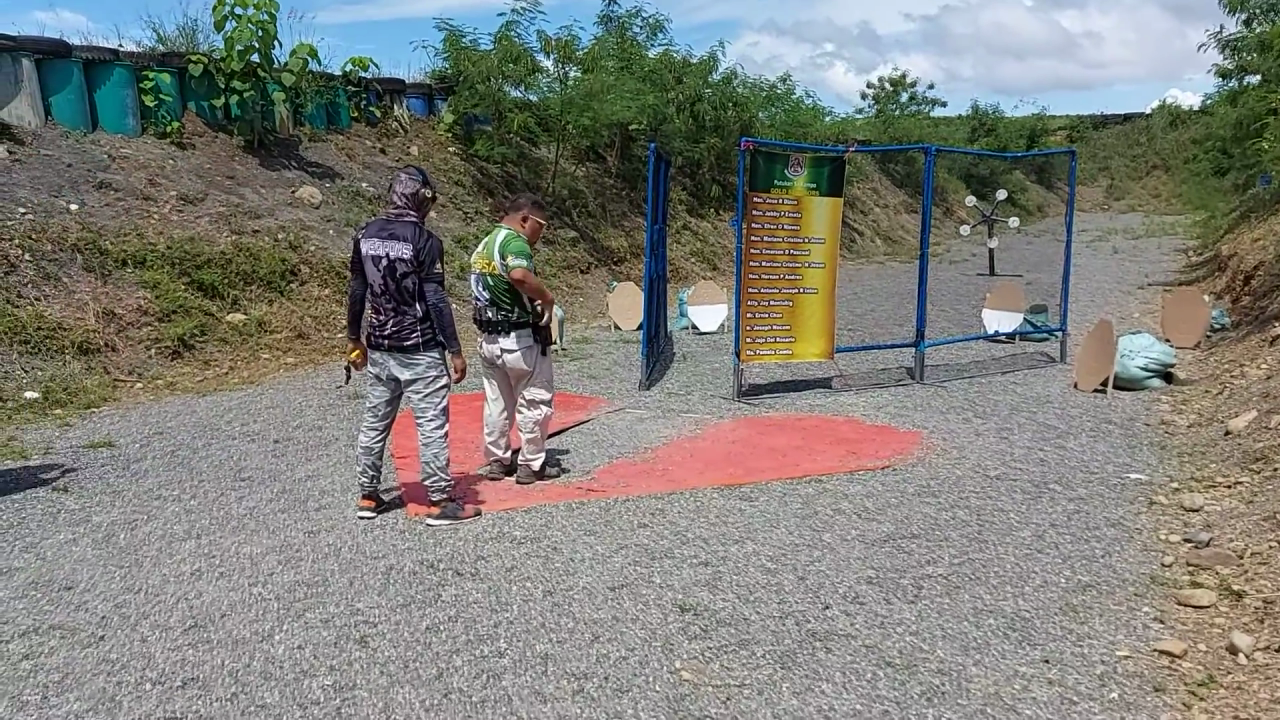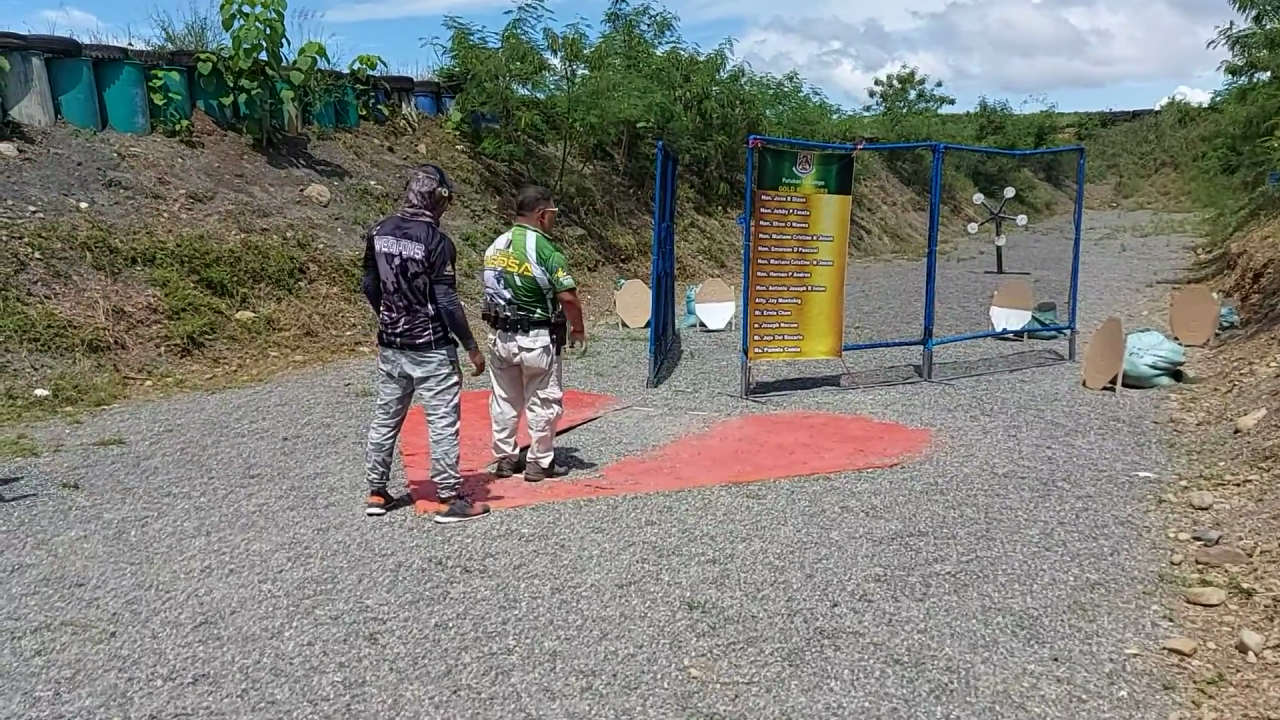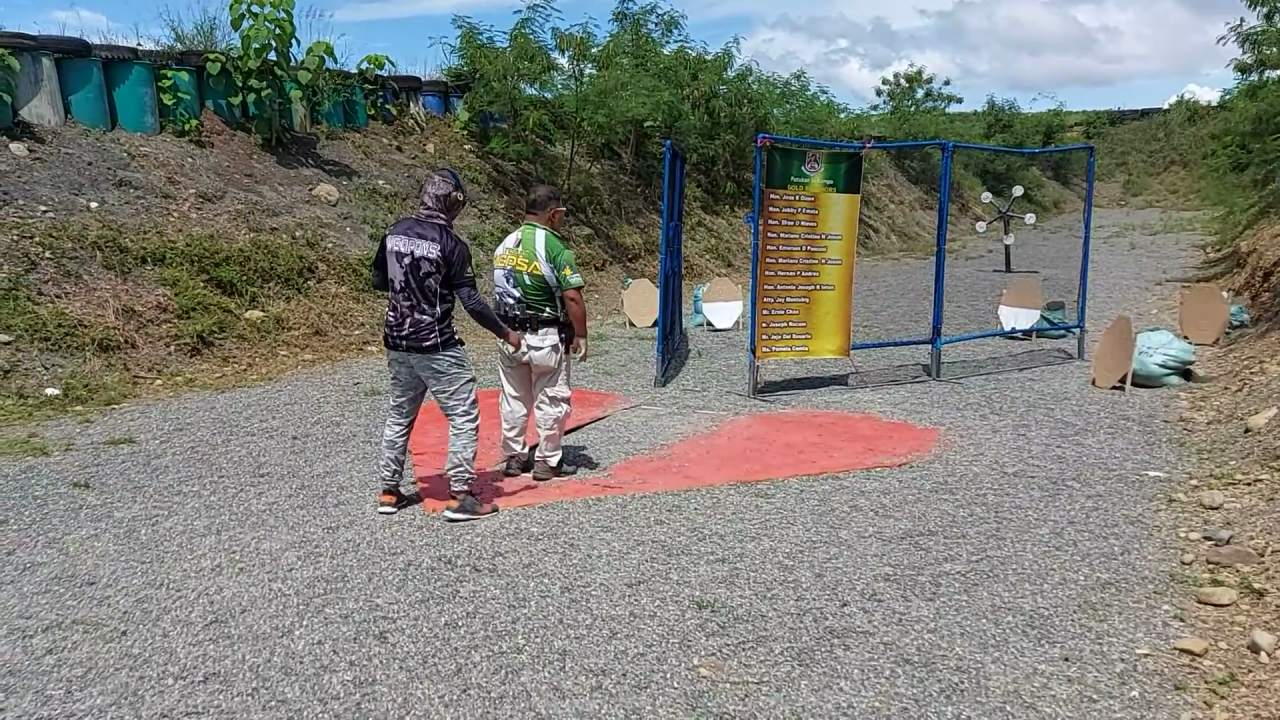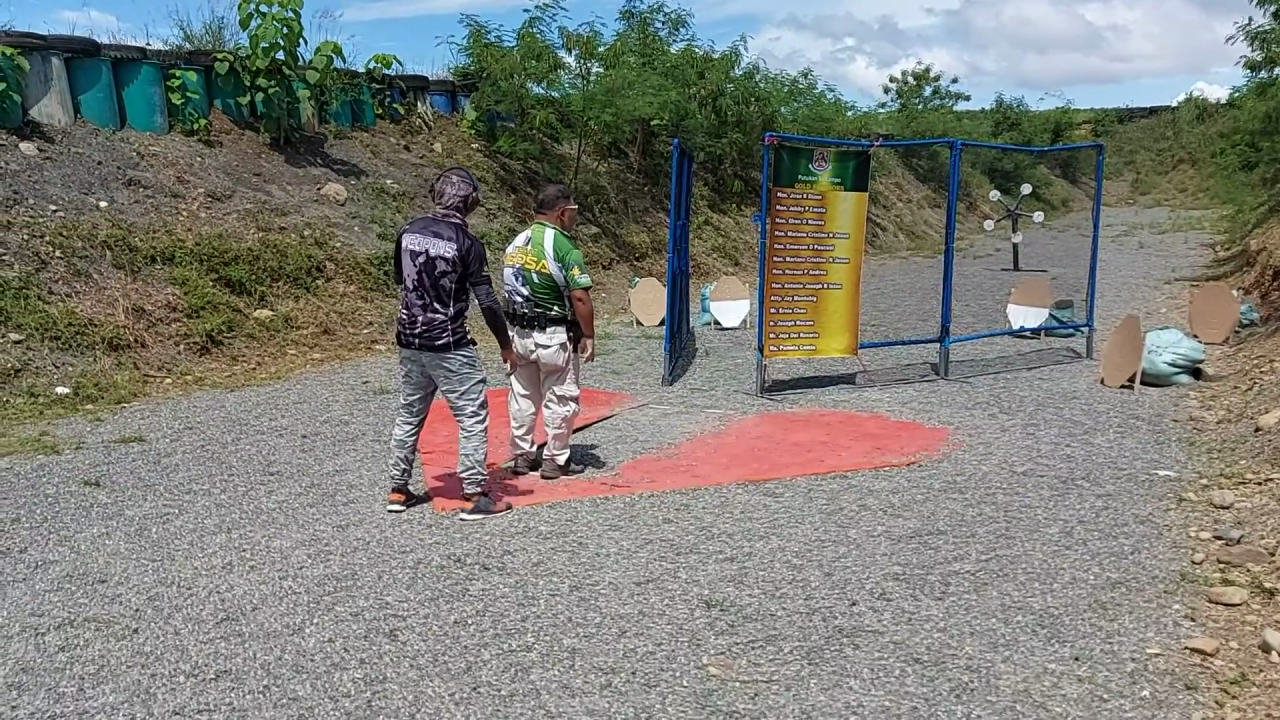
dt=0.7s
person 1, frame 1
left shoulder: (365, 235)
right shoulder: (424, 241)
left elbow: (356, 292)
right elbow: (436, 301)
left wrist: (354, 338)
right wrist: (455, 351)
left hip: (379, 347)
right hip: (420, 350)
left knee: (374, 421)
right knee: (432, 424)
left ankle: (368, 497)
right ankle: (440, 502)
person 1, frame 2
left shoulder: (380, 231)
right shoulder: (436, 242)
left elbow: (370, 286)
right elbow: (447, 303)
right wrist: (473, 348)
left hip: (391, 345)
right hip: (430, 347)
left knee: (385, 418)
right knee: (443, 421)
left ankle: (376, 493)
right ankle: (450, 499)
person 1, frame 3
left shoulder: (395, 232)
right shoulder: (450, 244)
left elbow: (378, 281)
right elbow: (472, 301)
right wrist: (505, 333)
left hip: (398, 343)
right hip: (437, 346)
left knee: (399, 416)
right knee: (463, 416)
left ankle: (389, 492)
right ankle: (461, 497)
person 1, frame 4
left shoulder: (409, 231)
right shoulder: (466, 243)
right elbow: (487, 302)
right wrist: (506, 345)
left hip: (410, 342)
right hip: (449, 345)
left knee: (409, 414)
right knee: (472, 418)
left ankle: (398, 490)
right ankle: (475, 497)
person 2, frame 1
left shoulder: (484, 245)
right shoulder: (514, 242)
right elbow: (519, 275)
right wrist: (546, 297)
left hip: (489, 338)
right hip: (521, 338)
left knee: (496, 403)
right knee: (534, 402)
left ankle: (496, 461)
right ankle: (531, 465)
person 2, frame 2
left shoulder: (495, 245)
right shoulder: (545, 249)
left elbow: (491, 288)
right elbow: (567, 297)
right wrist: (578, 329)
left hip: (499, 336)
right hip: (536, 338)
left knee: (504, 400)
right knee: (543, 402)
left ankle: (504, 459)
right ankle: (539, 463)
person 2, frame 3
left shoulder: (505, 245)
right shoulder: (554, 246)
left elbow: (500, 289)
right elbow: (572, 296)
right wrist: (581, 334)
right hip: (545, 337)
left knee: (513, 398)
right knee: (552, 401)
left ankle: (513, 458)
right ankle: (548, 462)
person 2, frame 4
left shoulder: (516, 243)
right shoulder: (563, 246)
left elbow: (511, 287)
right elbow: (579, 297)
right wrist: (588, 335)
left hip: (518, 332)
right hip: (553, 335)
left knee: (522, 397)
right knee: (560, 399)
left ankle: (521, 457)
right ankle: (555, 461)
